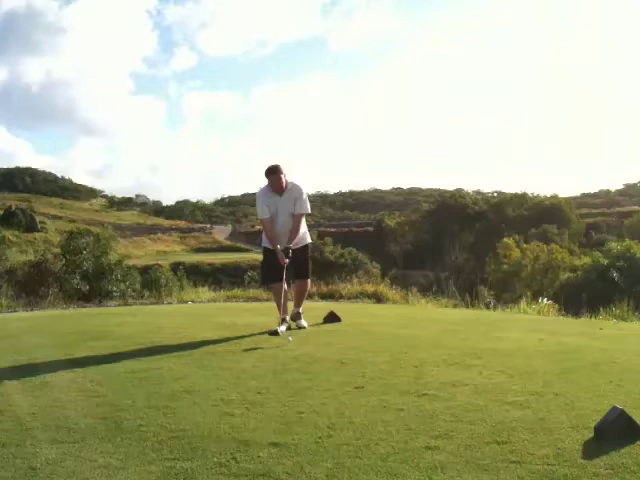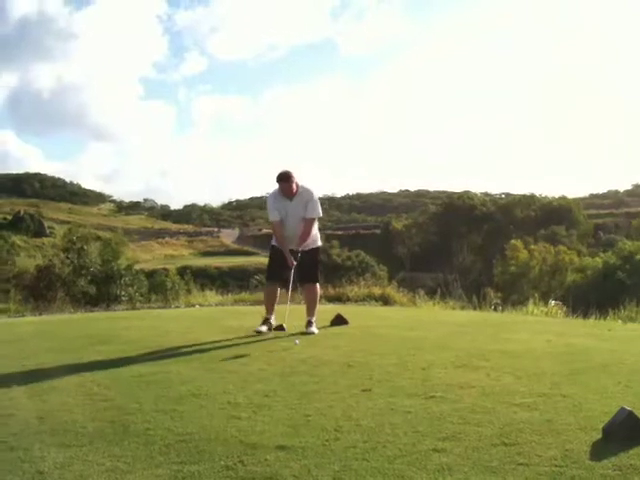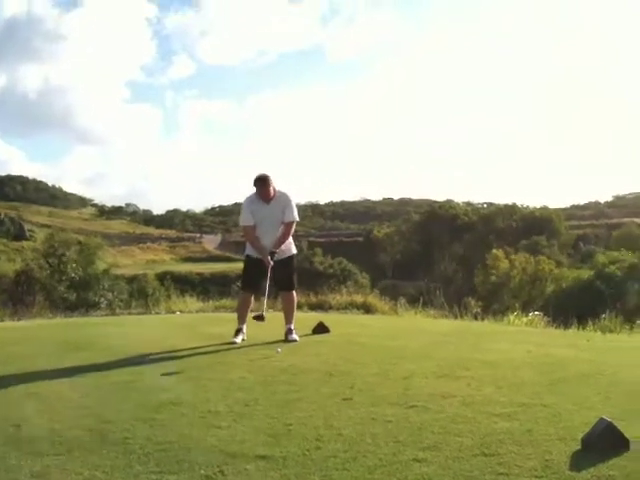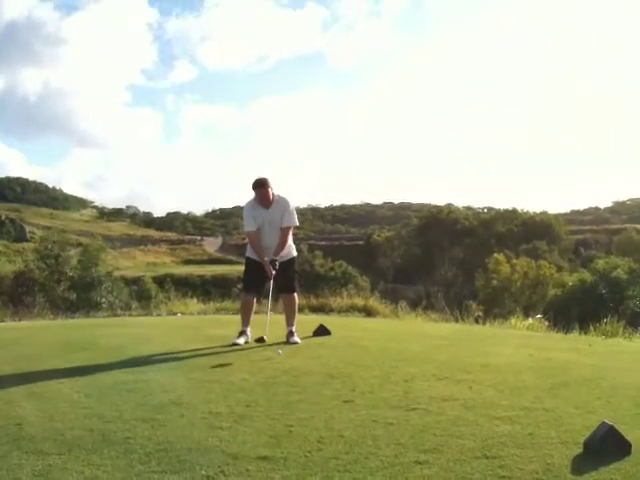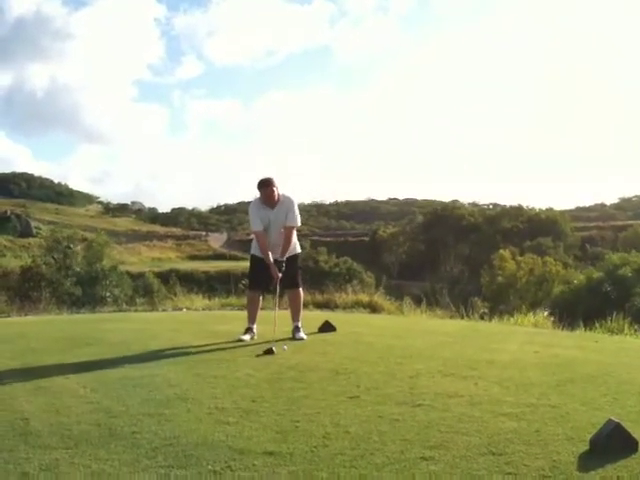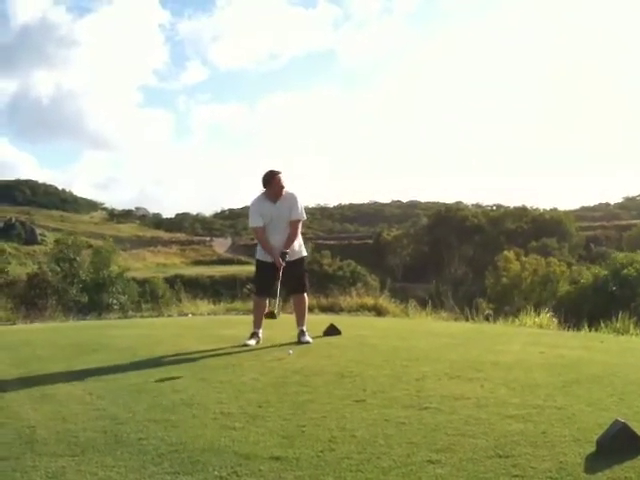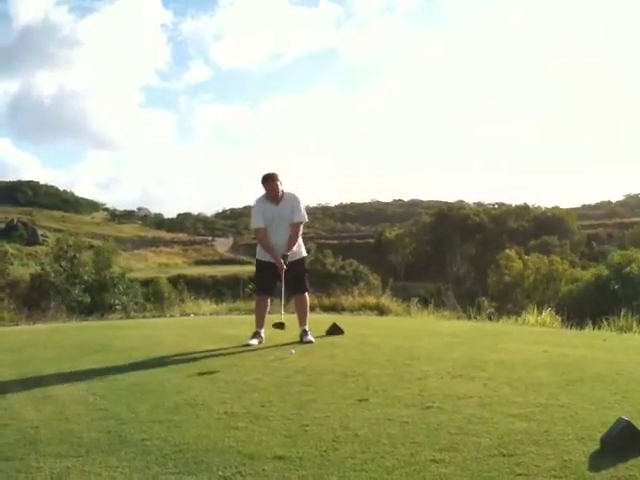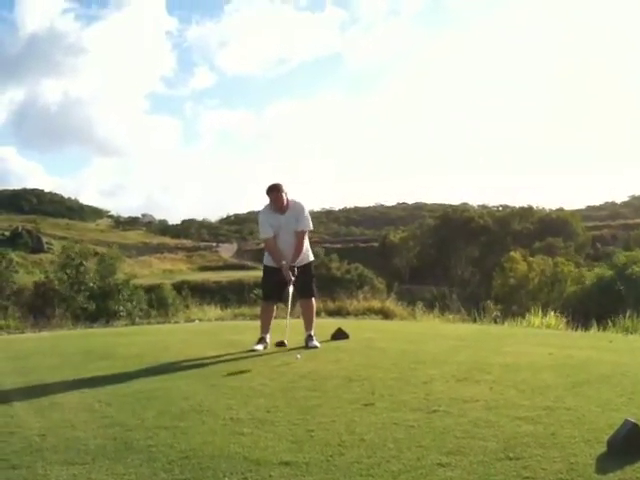
dt=0.7s
person 1, frame 1
left shoulder: (298, 191)
right shoulder: (262, 195)
left elbow: (298, 221)
right elbow: (266, 225)
left wrist: (289, 245)
right wrist: (278, 250)
left hip: (298, 241)
right hip: (272, 244)
left knee: (303, 279)
right knee: (276, 281)
left ankle: (297, 311)
right ankle: (284, 318)
person 1, frame 2
left shoulder: (309, 195)
right shoulder: (273, 198)
left elbow: (309, 225)
right elbow: (277, 228)
left wrist: (297, 248)
right wrist: (287, 253)
left hip: (308, 244)
right hip: (281, 245)
left knee: (311, 282)
right knee: (273, 281)
left ankle: (311, 321)
right ankle: (268, 319)
person 1, frame 3
left shoulder: (285, 200)
right shoulder: (248, 203)
left elbow: (289, 227)
right elbow: (249, 233)
left wrist: (274, 250)
right wrist: (264, 254)
left hip: (283, 252)
right hip: (255, 253)
left knee: (288, 290)
right knee: (247, 290)
left ankle: (290, 329)
right ankle: (240, 329)
person 1, frame 4
left shoulder: (285, 204)
right shoulder: (249, 208)
left elbow: (286, 233)
right elbow: (253, 238)
left wrist: (275, 258)
right wrist: (265, 262)
left hip: (284, 255)
right hip: (256, 256)
left knee: (290, 292)
right knee: (248, 292)
left ankle: (291, 331)
right ankle: (244, 331)
person 1, frame 5
left shoulder: (289, 203)
right shoulder: (254, 207)
left elbow: (289, 233)
right elbow: (260, 238)
left wrist: (281, 259)
right wrist: (271, 265)
left hip: (289, 252)
right hip: (261, 254)
left knee: (295, 288)
right knee: (254, 289)
left ankle: (297, 327)
right ankle: (251, 328)
person 1, frame 6
left shoulder: (292, 199)
right shoulder: (256, 205)
left elbow: (295, 227)
right elbow: (259, 234)
left wrist: (285, 251)
right wrist: (274, 255)
left hip: (294, 254)
right hip: (266, 256)
left knee: (299, 292)
right knee: (260, 295)
left ankle: (302, 331)
right ankle: (256, 333)
person 1, frame 7
left shoulder: (294, 201)
right shoulder: (258, 206)
left elbow: (297, 230)
right elbow: (260, 235)
left wrist: (286, 253)
right wrist: (276, 257)
left hip: (294, 255)
right hip: (266, 257)
left knee: (300, 292)
right knee: (262, 294)
left ankle: (304, 330)
right ankle: (259, 332)
person 1, frame 8
left shoulder: (299, 209)
right shoulder: (264, 215)
left elbow: (301, 239)
right elbow: (270, 245)
left wrist: (293, 264)
right wrist: (283, 267)
left hip: (301, 260)
right hip: (274, 263)
left knee: (307, 297)
right knee: (268, 300)
left ankle: (310, 335)
right ankle: (264, 338)
